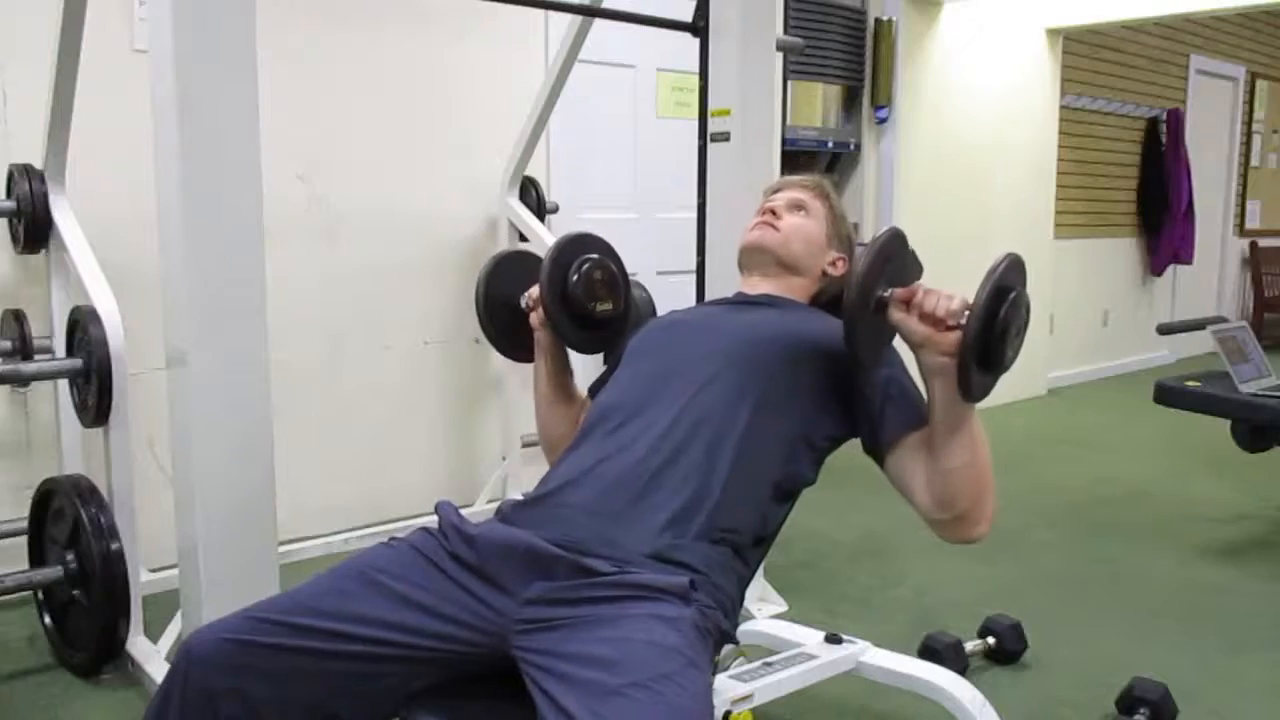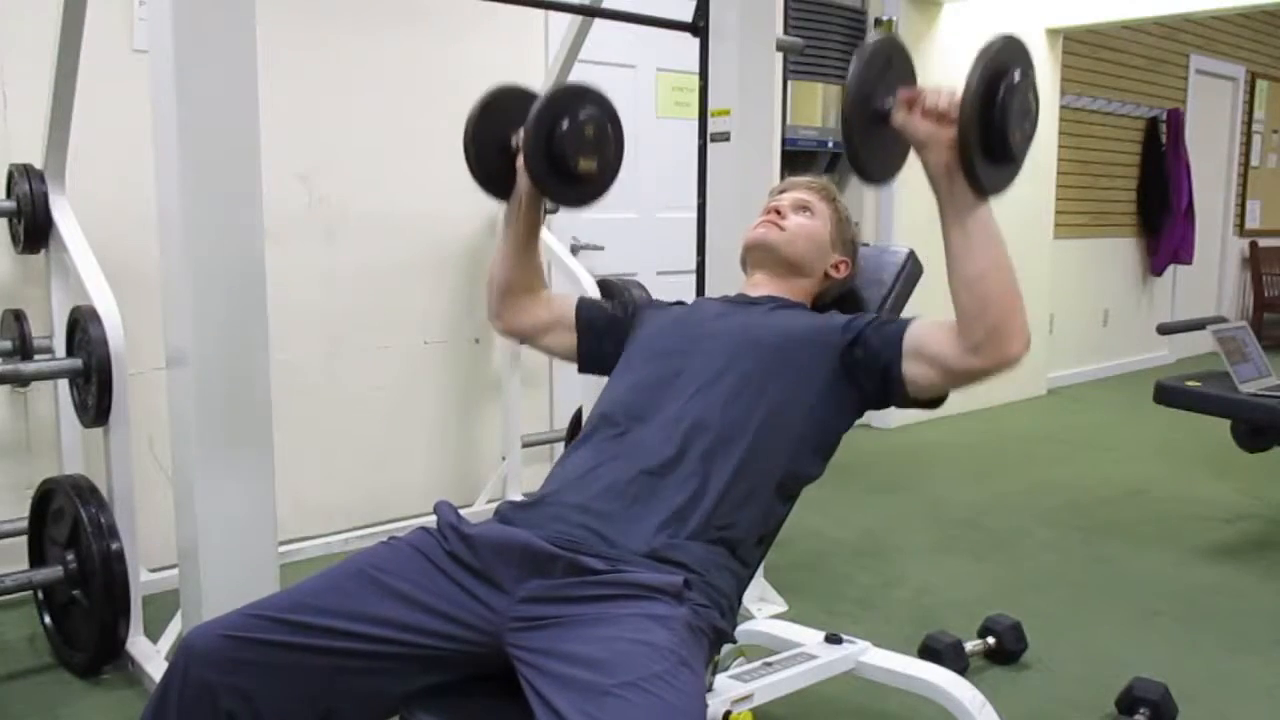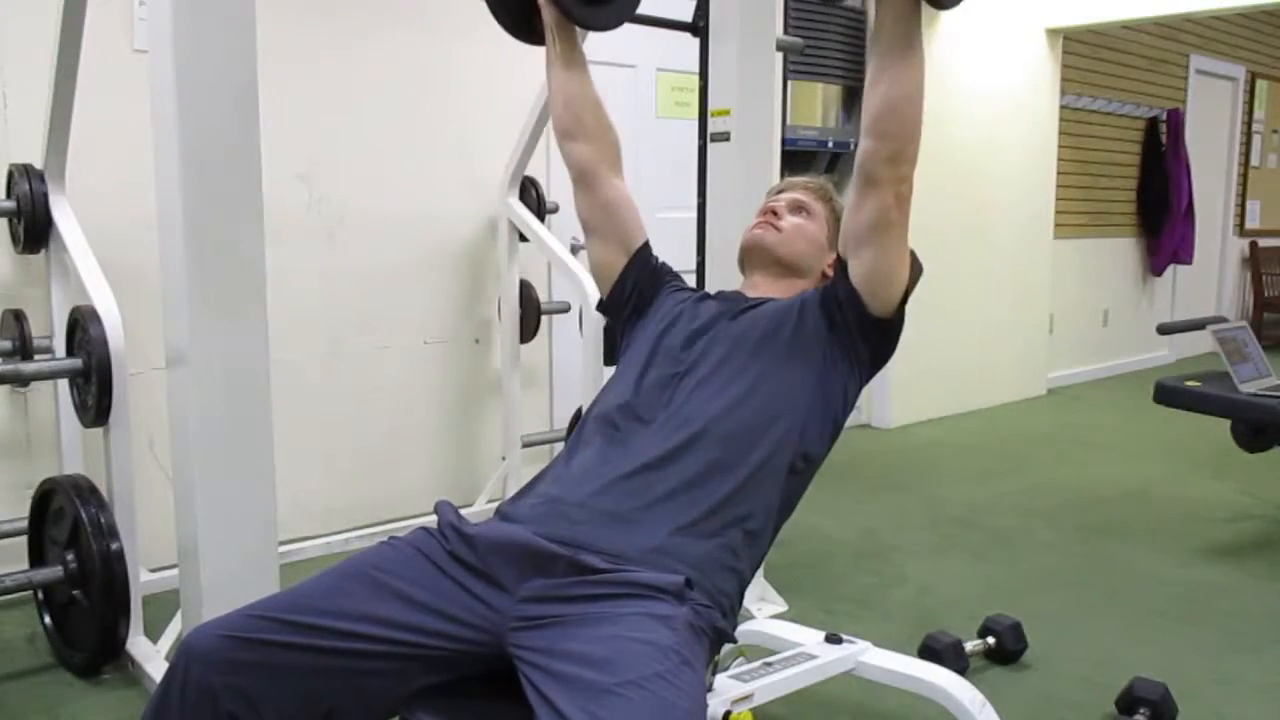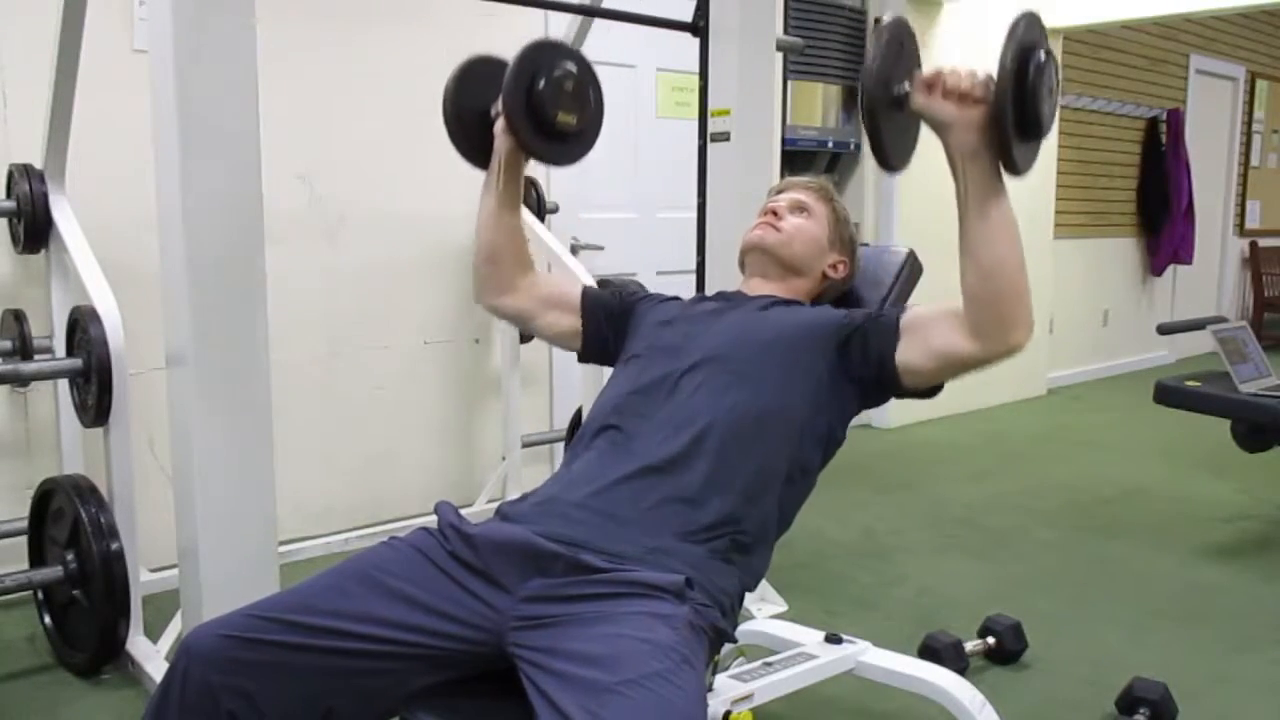
dt=0.7s
person 1, frame 1
left shoulder: (843, 348)
right shoulder: (661, 327)
left elbow: (959, 515)
left wrist: (946, 370)
right wrist: (550, 344)
left hip: (647, 596)
right hip: (496, 552)
person 1, frame 2
left shoulder: (837, 344)
right shoulder: (660, 320)
left elbow: (991, 345)
right elbow: (515, 312)
left wrist: (947, 171)
right wrist: (530, 189)
left hip: (643, 596)
right hip: (498, 552)
person 1, frame 3
left shoulder: (834, 334)
right shoulder: (662, 304)
left elbow: (885, 174)
right elbow: (591, 164)
left hip: (644, 597)
right hip: (498, 551)
person 1, frame 4
left shoulder: (838, 340)
right shoulder: (657, 317)
left elbow: (992, 332)
right elbow: (506, 291)
left wrist: (969, 151)
right wrist: (508, 155)
left hip: (646, 595)
right hip: (503, 549)
